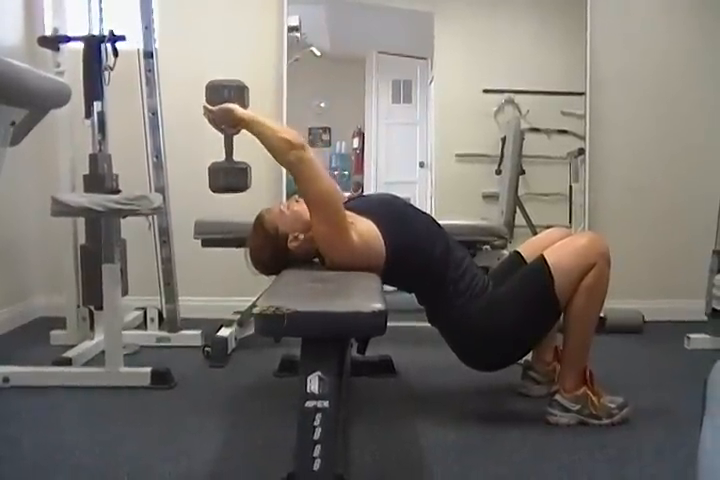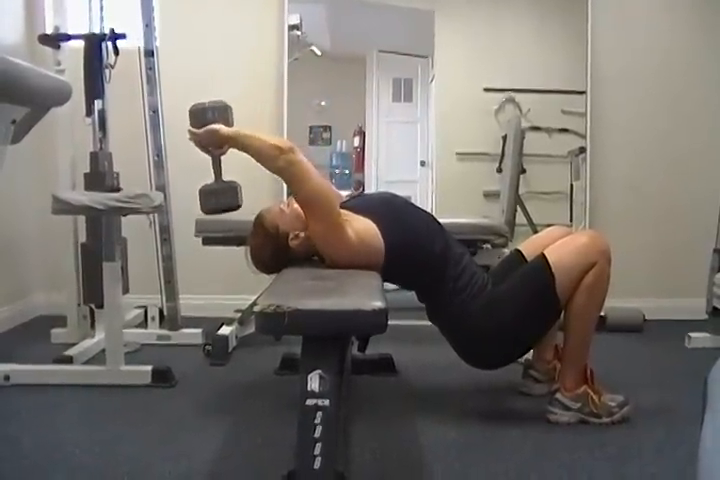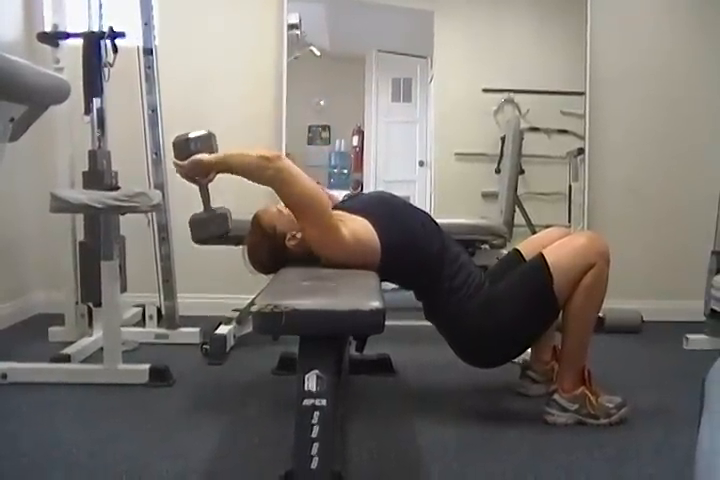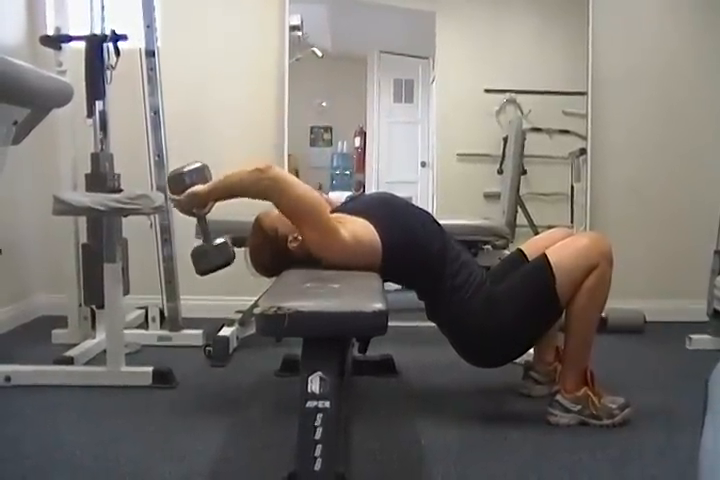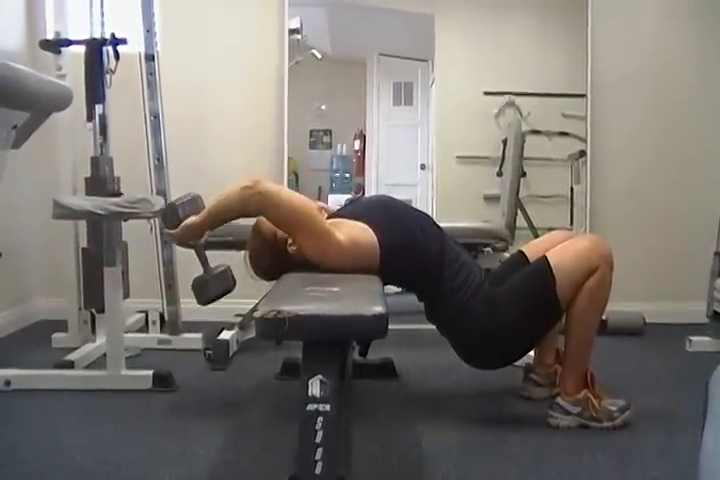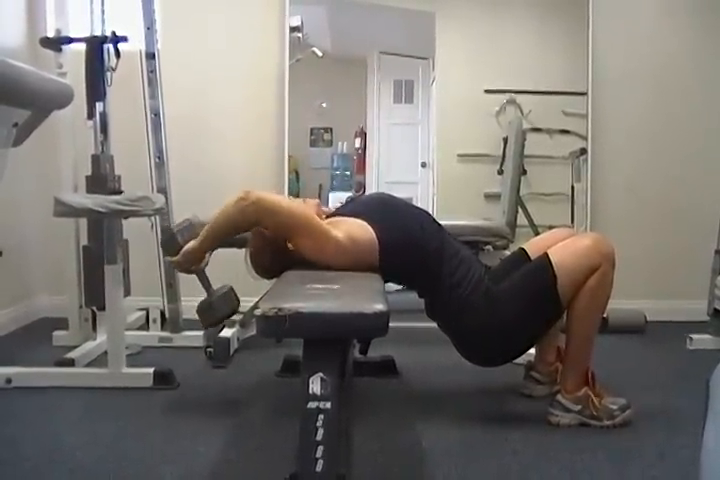
dt=0.4s
person 1, frame 1
left shoulder: (335, 229)
right shoulder: (337, 241)
left elbow: (299, 155)
right elbow: (296, 151)
left wrist: (243, 119)
right wrist: (243, 118)
left hip: (480, 301)
right hip: (485, 323)
left knee: (557, 237)
right knee: (592, 249)
left ankle: (542, 369)
right ankle: (571, 393)
person 1, frame 2
left shoulder: (336, 221)
right shoulder: (335, 238)
left elbow: (291, 161)
right elbow: (287, 157)
left wrist: (228, 136)
right wrist: (229, 136)
left hip: (479, 299)
right hip: (485, 321)
left knee: (559, 236)
right knee: (593, 248)
left ankle: (543, 367)
right ankle: (571, 392)
person 1, frame 3
left shoulder: (332, 222)
right shoulder: (330, 238)
left elbow: (280, 171)
right elbow: (273, 165)
right wrist: (213, 163)
left hip: (476, 296)
right hip: (483, 320)
left knee: (557, 237)
right knee: (591, 249)
left ankle: (540, 368)
right ankle: (569, 392)
person 1, frame 4
left shoulder: (333, 224)
right shoulder: (331, 239)
right elbow: (268, 176)
right wrist: (206, 194)
left hip: (480, 295)
right hip: (486, 320)
left knee: (561, 237)
right knee: (595, 249)
left ankle: (543, 368)
right ankle: (572, 393)
person 1, frame 5
left shoulder: (331, 229)
right shoulder: (328, 244)
right elbow: (258, 191)
right wrist: (201, 223)
left hip: (480, 297)
right hip: (485, 322)
left knee: (561, 240)
right knee: (595, 253)
left ankle: (544, 371)
right ankle: (572, 396)
person 1, frame 6
left shoulder: (333, 226)
right shoulder: (327, 242)
right elbow: (253, 202)
right wrist: (200, 248)
left hip: (482, 292)
right hip: (486, 318)
left knee: (564, 238)
right knee: (597, 250)
left ankle: (545, 368)
right ankle: (573, 394)
